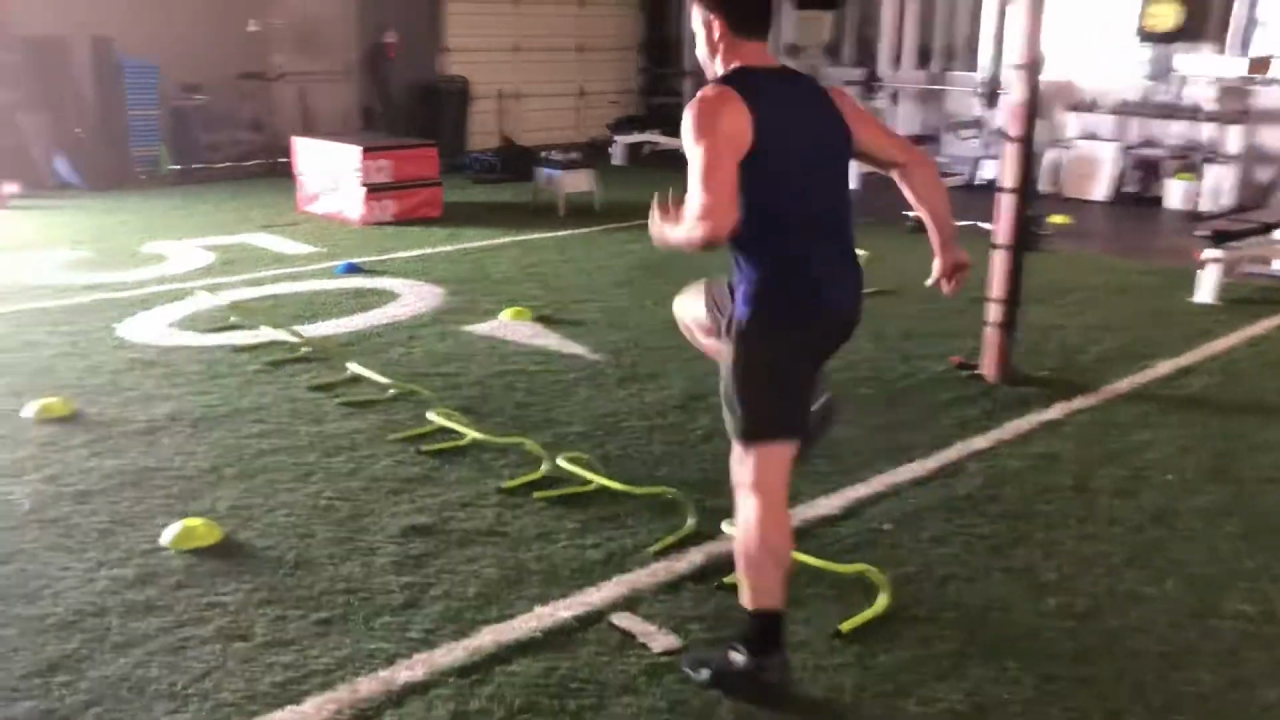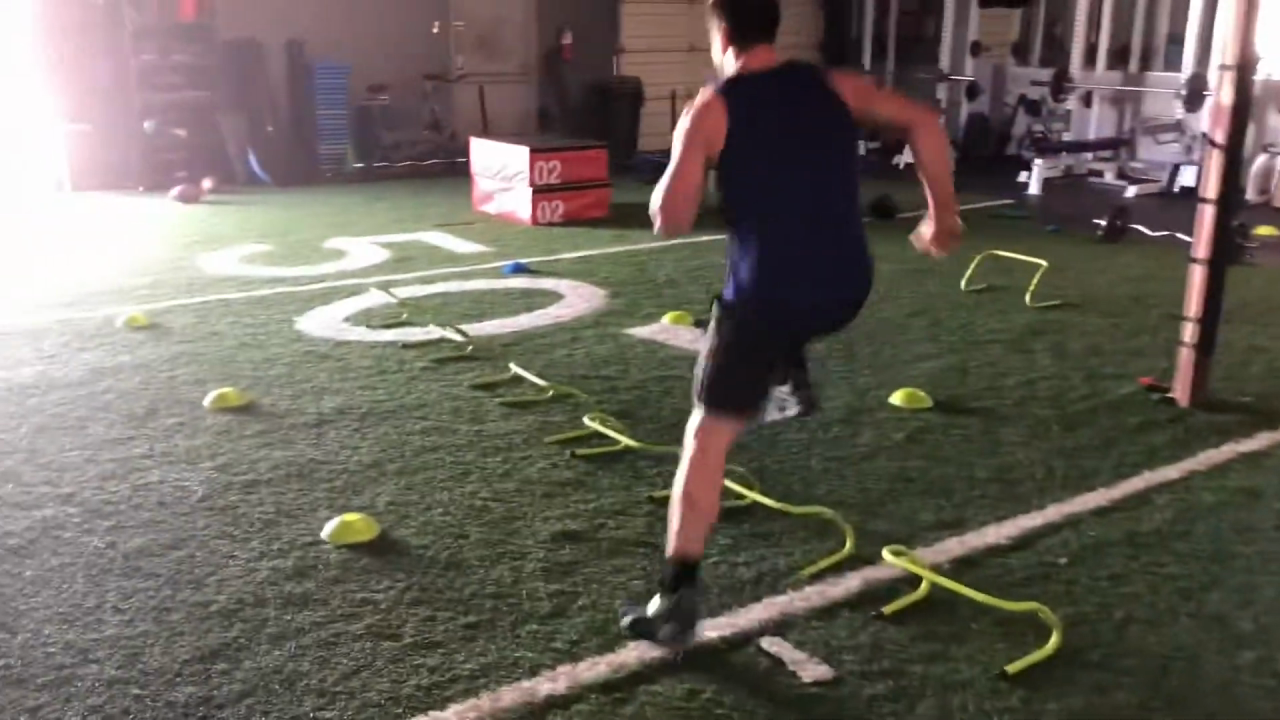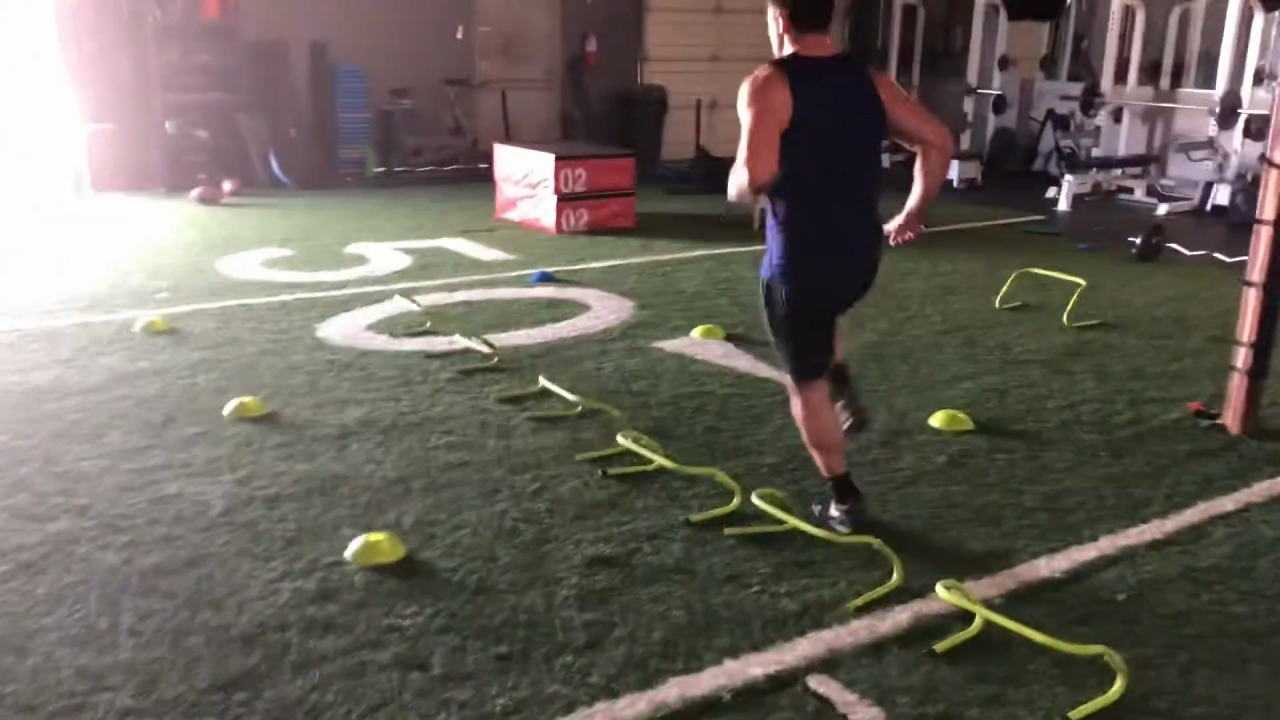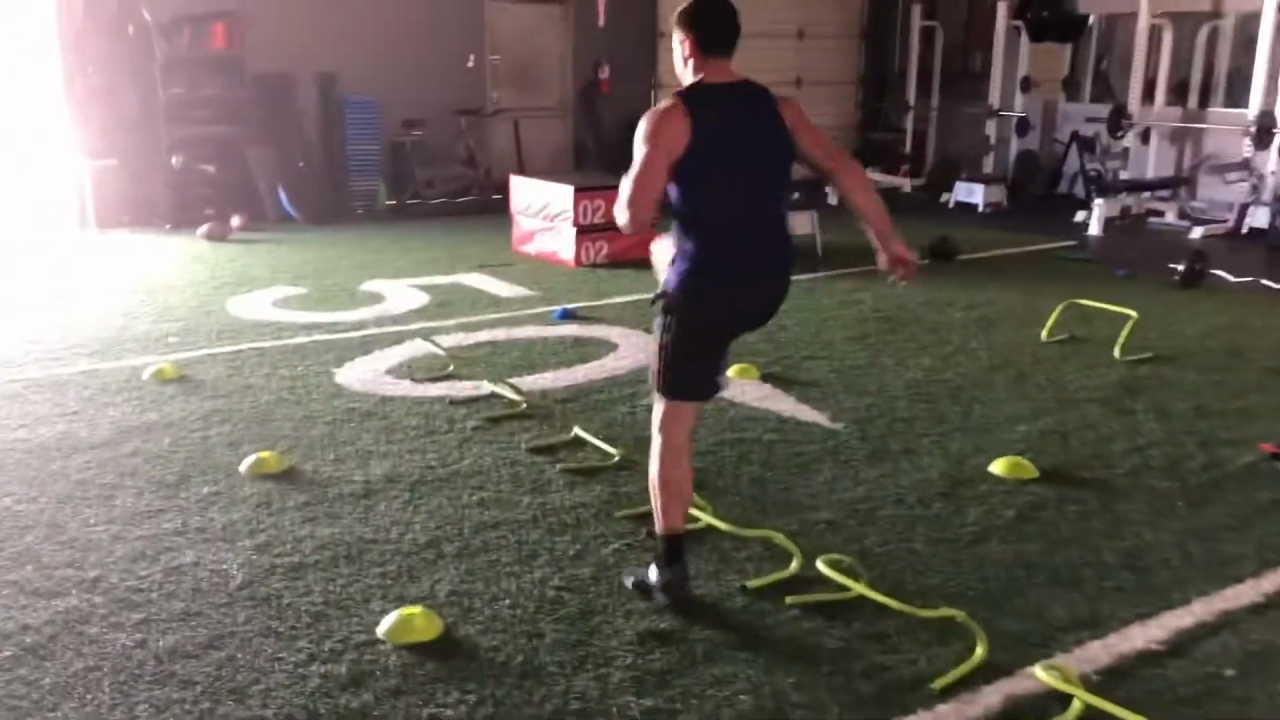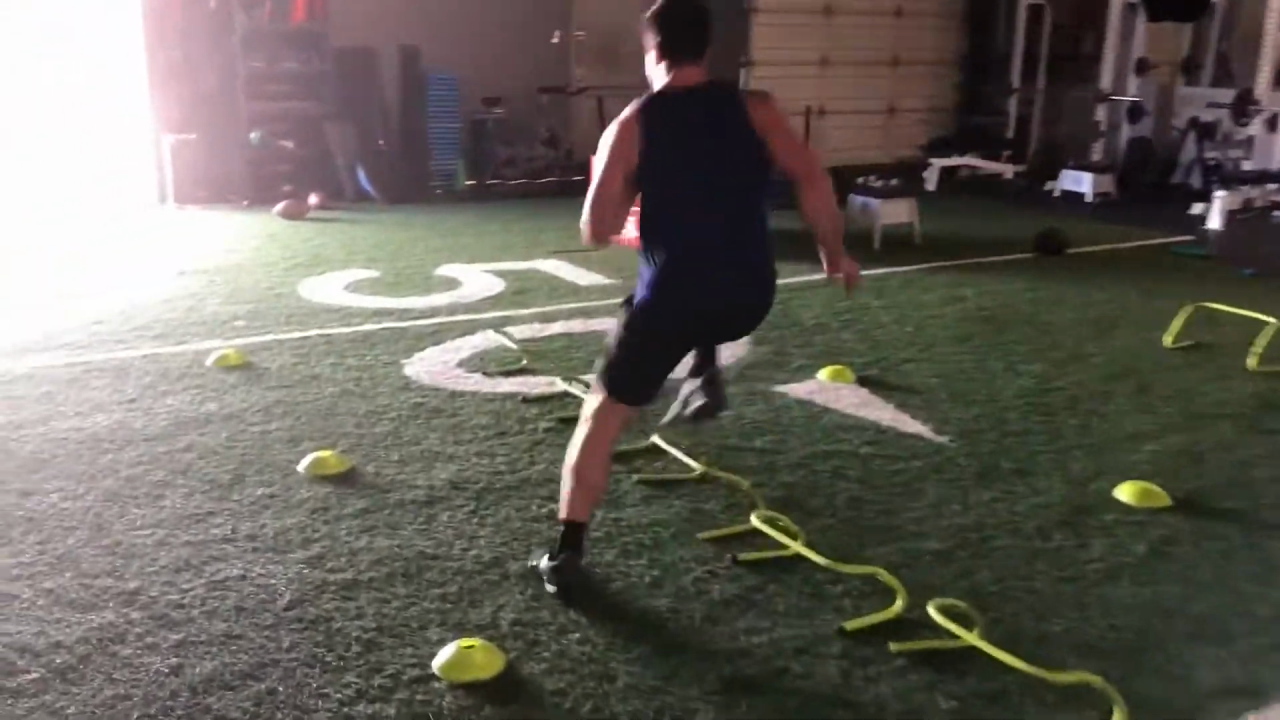
dt=0.5s
person 1, frame 1
left shoulder: (714, 107)
right shoulder: (825, 100)
left elbow: (714, 224)
right elbow: (914, 166)
left wrist: (670, 229)
right wrist: (946, 248)
left hip: (779, 309)
right hip: (837, 300)
left knee: (762, 475)
right knee: (696, 309)
left ankle: (758, 654)
right ankle: (801, 411)
person 1, frame 2
left shoulder: (711, 110)
right shoulder: (835, 87)
left elbow: (668, 216)
right elbow: (925, 123)
left wrist: (689, 164)
right wrist: (941, 211)
left hip: (767, 293)
right hip: (846, 289)
left knee: (706, 440)
left ankle: (675, 597)
right ankle: (790, 379)
person 1, frame 3
left shoulder: (768, 86)
right shoulder: (871, 83)
left elbow: (753, 179)
right elbow: (937, 141)
left wrist: (740, 188)
right wrist: (912, 212)
left hip: (801, 261)
right hip: (860, 260)
left knee: (805, 386)
right knee: (813, 315)
left ankle: (844, 500)
right ankle: (843, 390)
person 1, frame 4
left shoulder: (668, 118)
right shoulder: (780, 109)
left elbow: (634, 215)
right elbow: (844, 171)
left wrist: (626, 201)
right wrist: (886, 241)
left hip: (709, 288)
right hip: (769, 286)
left knee: (672, 423)
left ankle: (669, 566)
right ankle: (708, 381)
person 1, frame 5
left shoulder: (631, 126)
right shoulder: (754, 110)
left elbow: (598, 231)
right elbow: (811, 179)
right wrist: (836, 254)
left hip: (668, 296)
right hip: (748, 293)
left knee: (602, 420)
left ankle: (566, 554)
right ankle: (706, 379)
